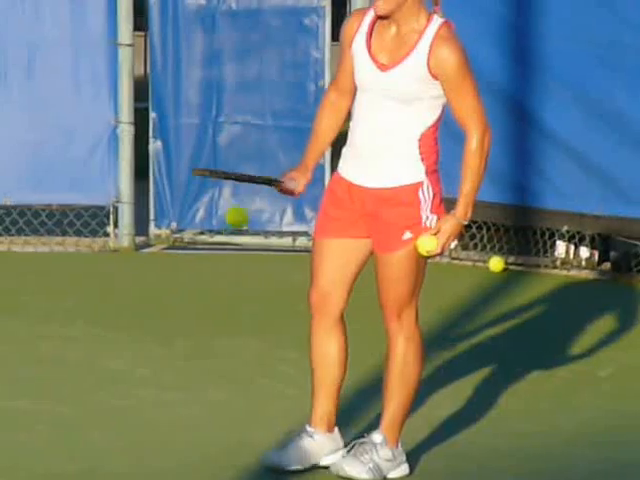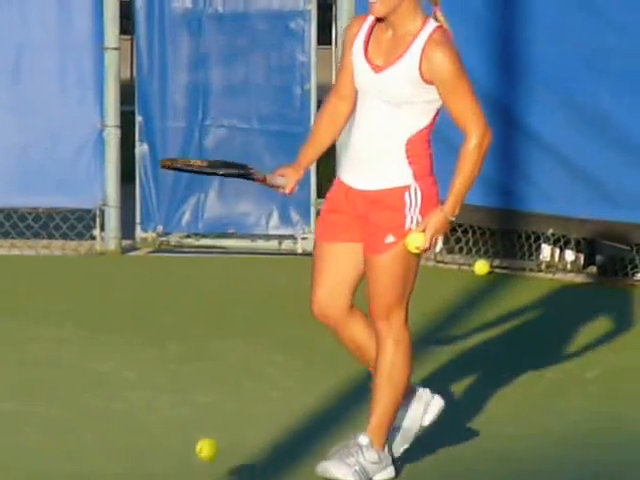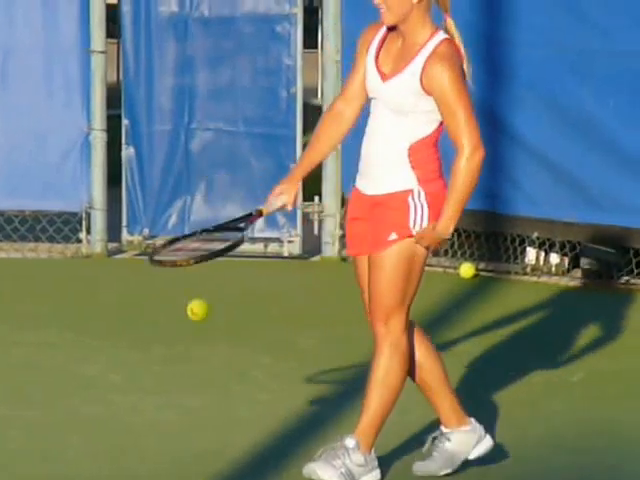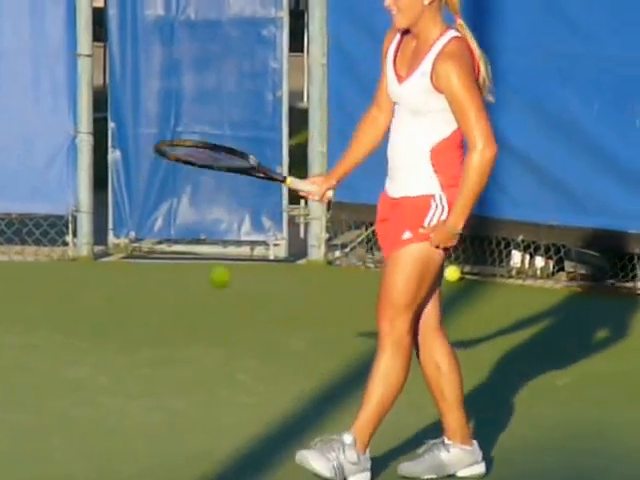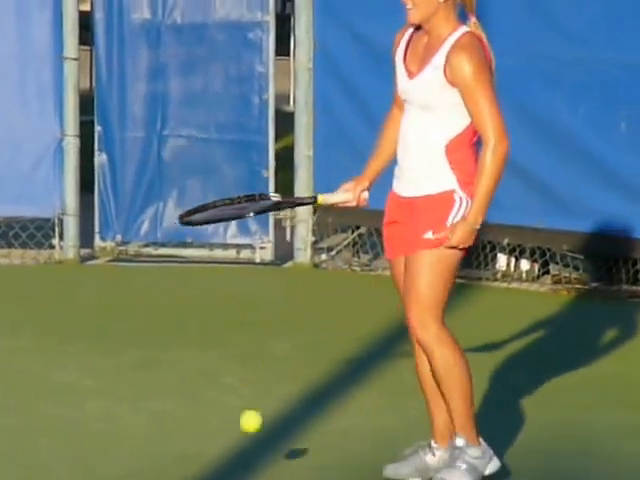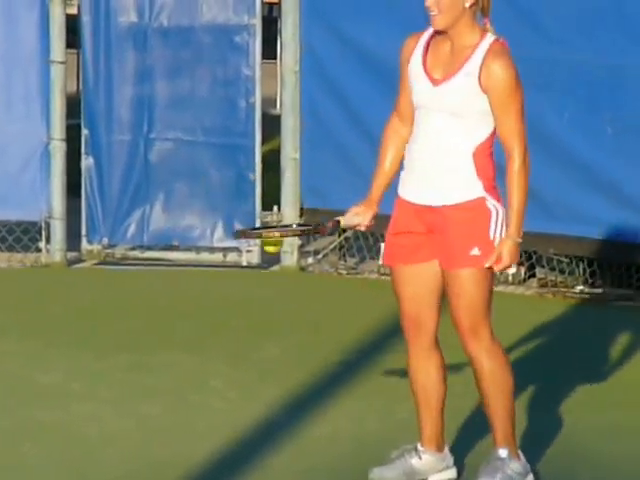
dt=0.3s
person 1, frame 1
left shoulder: (442, 47)
left elbow: (478, 133)
left wrist: (462, 212)
right wrist: (307, 164)
left hip: (407, 194)
right hip: (349, 186)
left knee: (398, 318)
right knee: (323, 303)
right ankle: (322, 432)
person 1, frame 2
left shoulder: (435, 50)
left elbow: (478, 133)
left wrist: (449, 208)
right wrist: (300, 164)
left hip: (401, 196)
right hip: (350, 189)
left knee: (386, 320)
right knee: (327, 306)
right ankle: (409, 398)
person 1, frame 3
left shoulder: (440, 62)
right shoulder: (373, 38)
left elbow: (471, 150)
right elbow: (343, 110)
left wrist: (445, 225)
right wrist: (296, 176)
left hip: (410, 201)
right hip: (368, 197)
left knee: (387, 325)
right knee: (389, 323)
right ankle: (461, 430)
person 1, frame 4
left shoulder: (450, 61)
right shoulder: (395, 42)
left elbow: (484, 147)
left wrist: (457, 221)
right wrist: (335, 175)
left hip: (433, 205)
right hip: (398, 199)
left knee: (392, 325)
right knee: (423, 325)
person 1, frame 5
left shoulder: (463, 53)
right shoulder: (407, 39)
left elbow: (496, 142)
left wrist: (473, 218)
right wrist: (367, 177)
left hip: (447, 203)
right hip: (405, 199)
left knee: (423, 324)
right knee: (425, 324)
person 1, frame 6
left shoulder: (494, 61)
right shoulder: (415, 47)
left elbow: (517, 153)
left wrist: (513, 231)
right wrist: (373, 198)
left hip: (467, 208)
right hip: (413, 207)
left knee: (474, 335)
right knee: (416, 332)
